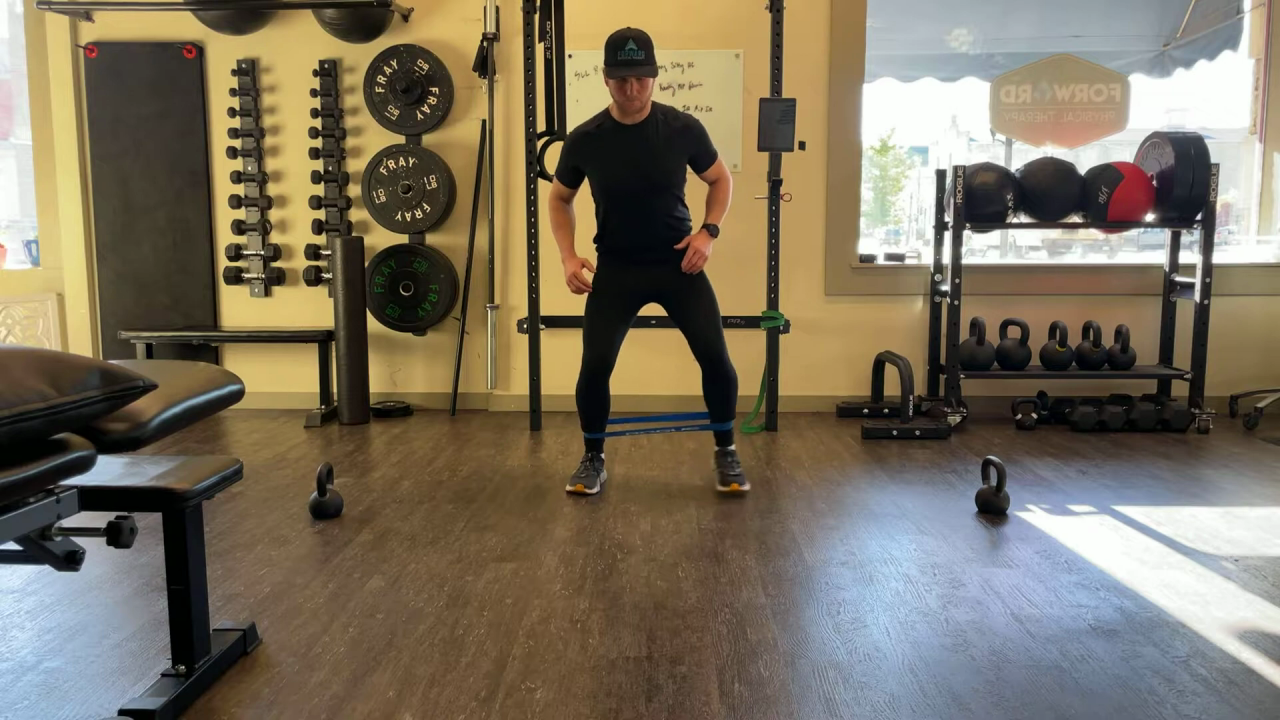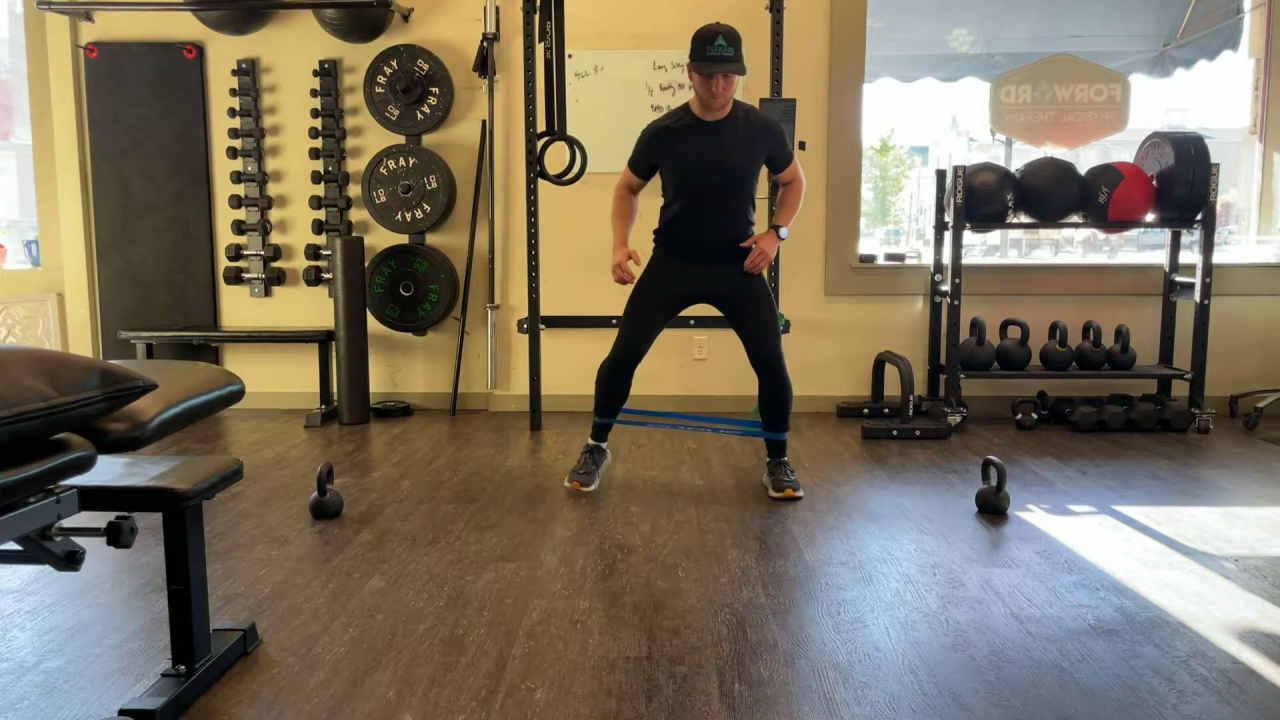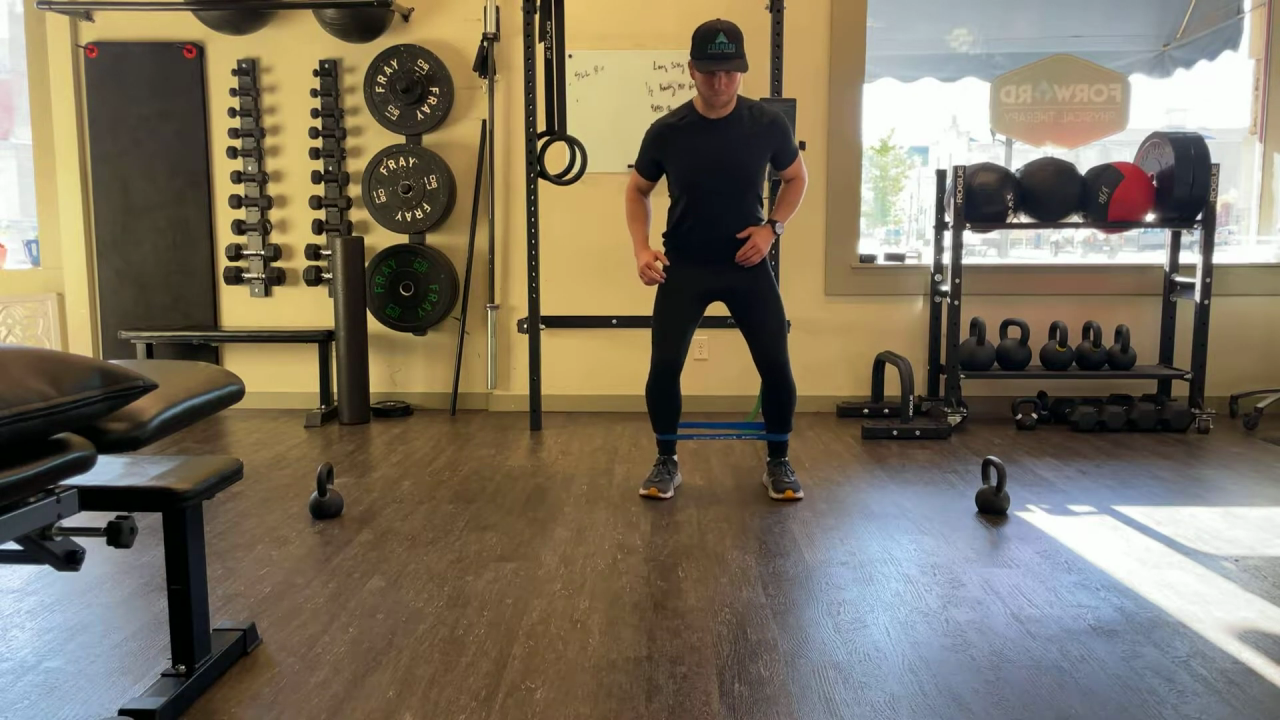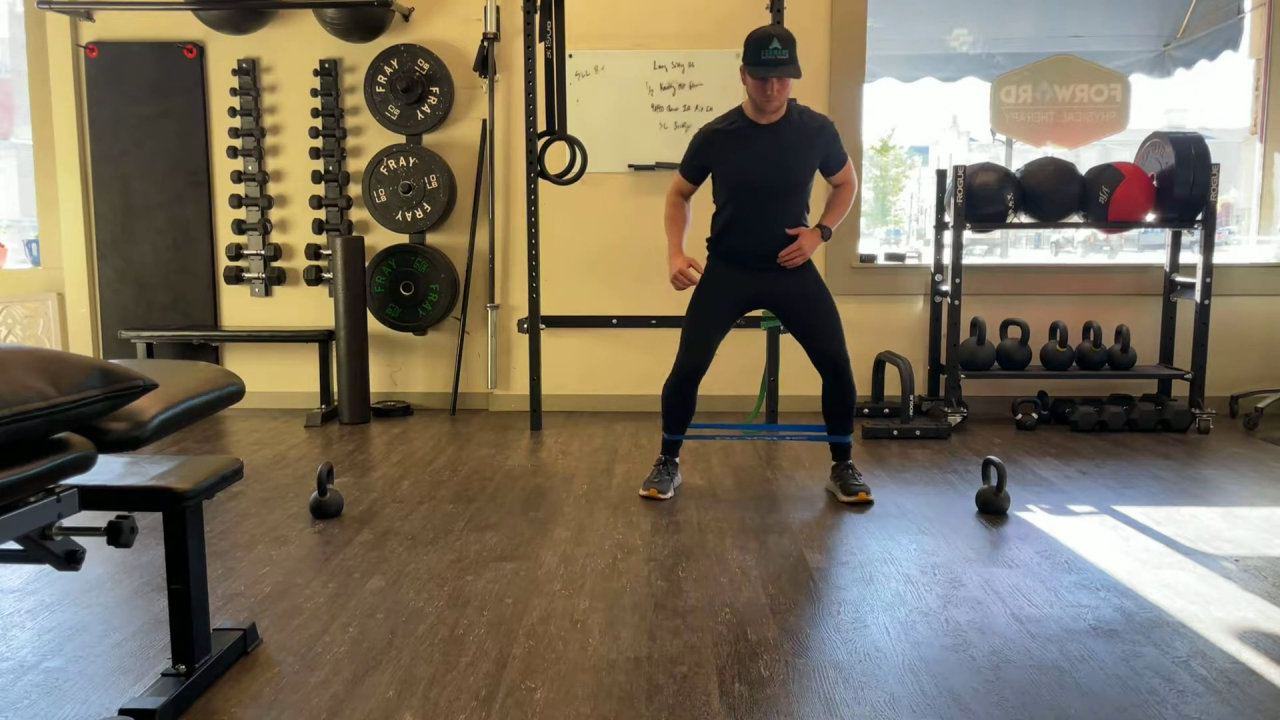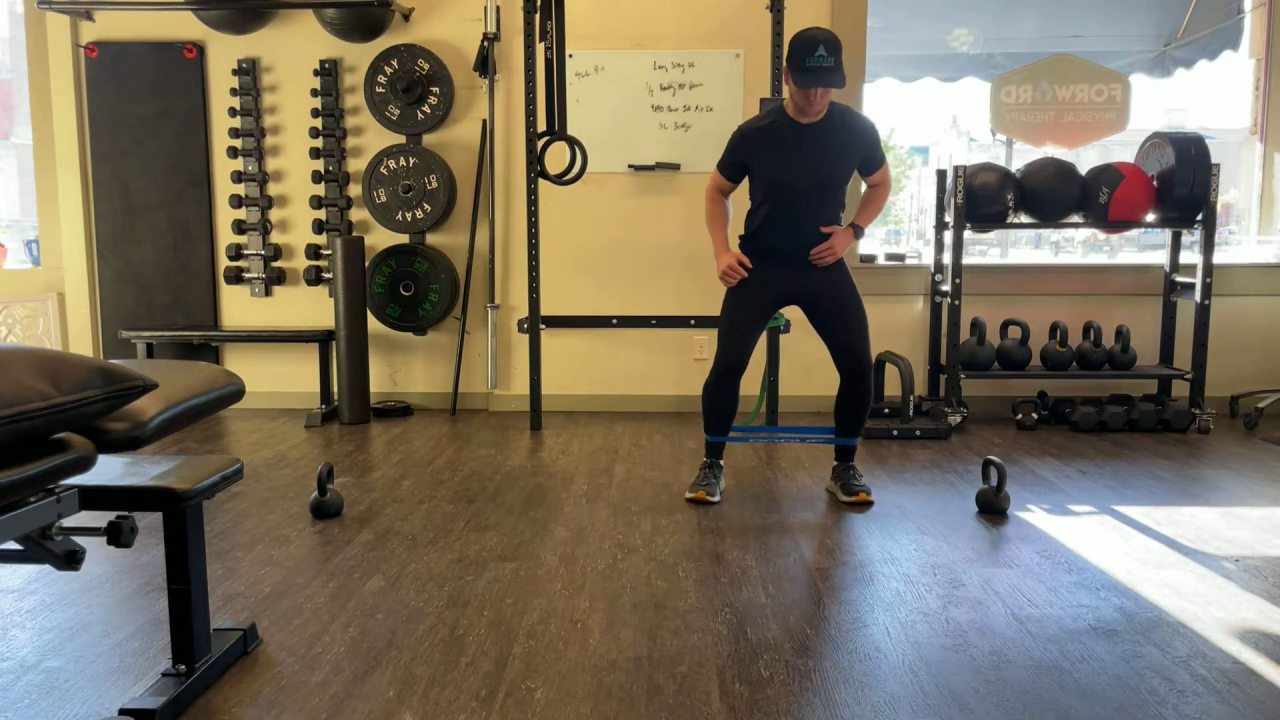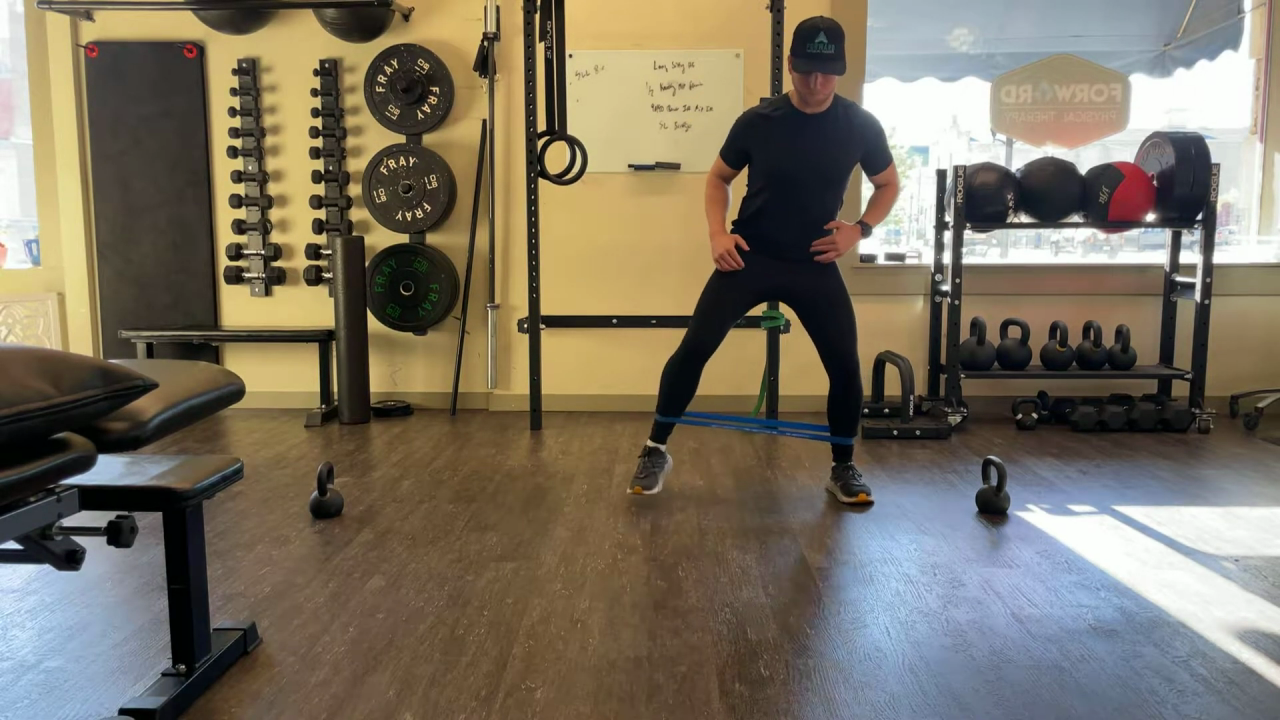
dt=0.7s
person 1, frame 1
left shoulder: (682, 127)
right shoulder: (585, 139)
left elbow: (720, 180)
right elbow: (560, 198)
left wrist: (708, 231)
right wrist: (568, 254)
left hip: (677, 261)
right hip: (616, 268)
left knee: (715, 356)
right knee: (595, 366)
left ankle: (725, 450)
right ankle: (593, 459)
person 1, frame 2
left shoulder: (762, 128)
right shoulder: (662, 133)
left elbow: (793, 181)
right elbow: (627, 188)
left wrist: (775, 232)
right wrist: (620, 245)
left hip: (737, 265)
right hip: (673, 262)
left knee: (771, 363)
right knee: (624, 354)
left ankle: (777, 461)
right ankle: (596, 447)
person 1, frame 3
left shoulder: (767, 124)
right shoulder: (667, 131)
left elbow: (796, 178)
right elbow: (638, 190)
left wrist: (772, 227)
right wrist: (642, 247)
left hip: (746, 263)
right hip: (684, 266)
left knee: (775, 366)
right knee: (665, 365)
left ankle: (777, 462)
right ankle: (667, 461)
person 1, frame 4
left shoulder: (816, 129)
right shoulder: (715, 136)
left elbow: (845, 184)
right elbow: (679, 194)
left wrist: (820, 232)
right wrist: (676, 252)
left hip: (791, 268)
right hip: (728, 270)
left knee: (836, 364)
right knee: (688, 367)
left ankle: (842, 467)
right ankle: (668, 461)
person 1, frame 5
left shoulder: (856, 130)
right shoulder: (754, 134)
left elbow: (881, 184)
right elbow: (717, 192)
left wrist: (853, 231)
right wrist: (722, 249)
left hip: (824, 266)
right hip: (759, 265)
left knee: (858, 364)
right knee: (728, 364)
left ankle: (844, 468)
right ankle: (712, 464)
person 1, frame 6
left shoulder: (860, 126)
right shoulder: (757, 122)
left elbow: (889, 185)
right elbow: (718, 177)
left wrist: (860, 228)
right wrist: (718, 233)
left hip: (814, 264)
right hip: (749, 258)
left knee: (846, 366)
right knee: (694, 349)
left ankle: (843, 468)
right ankle: (656, 449)
